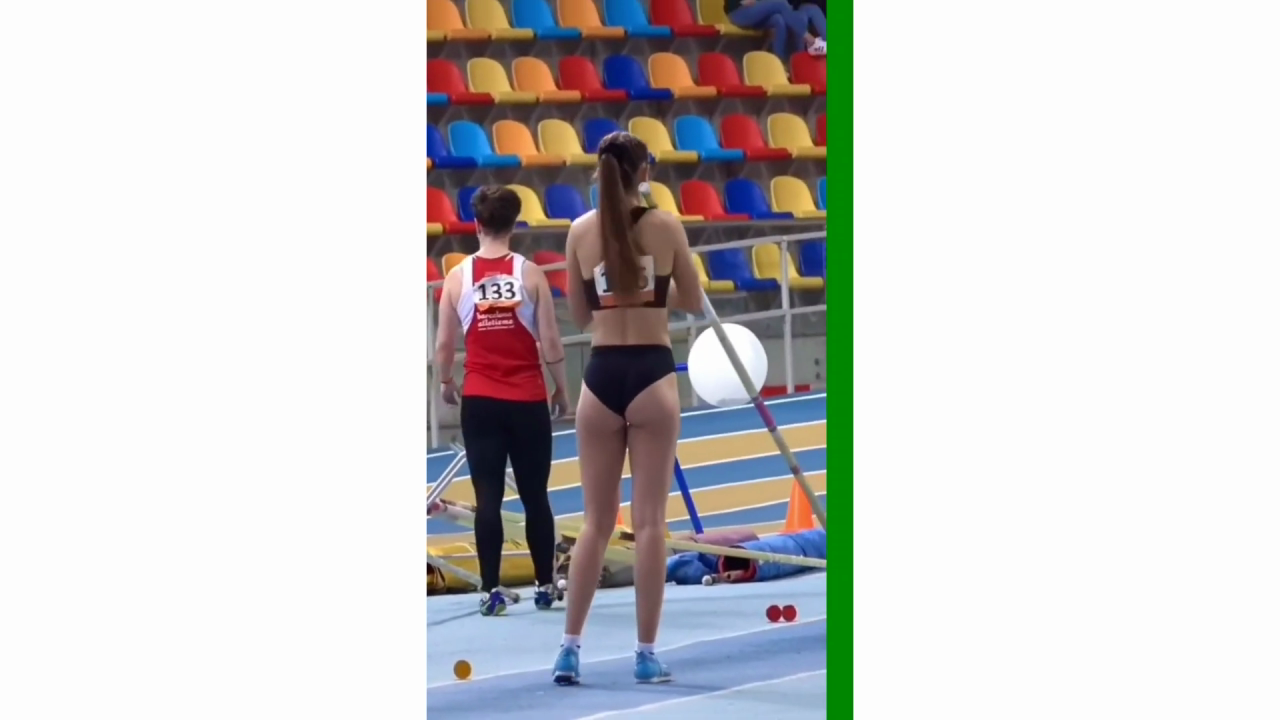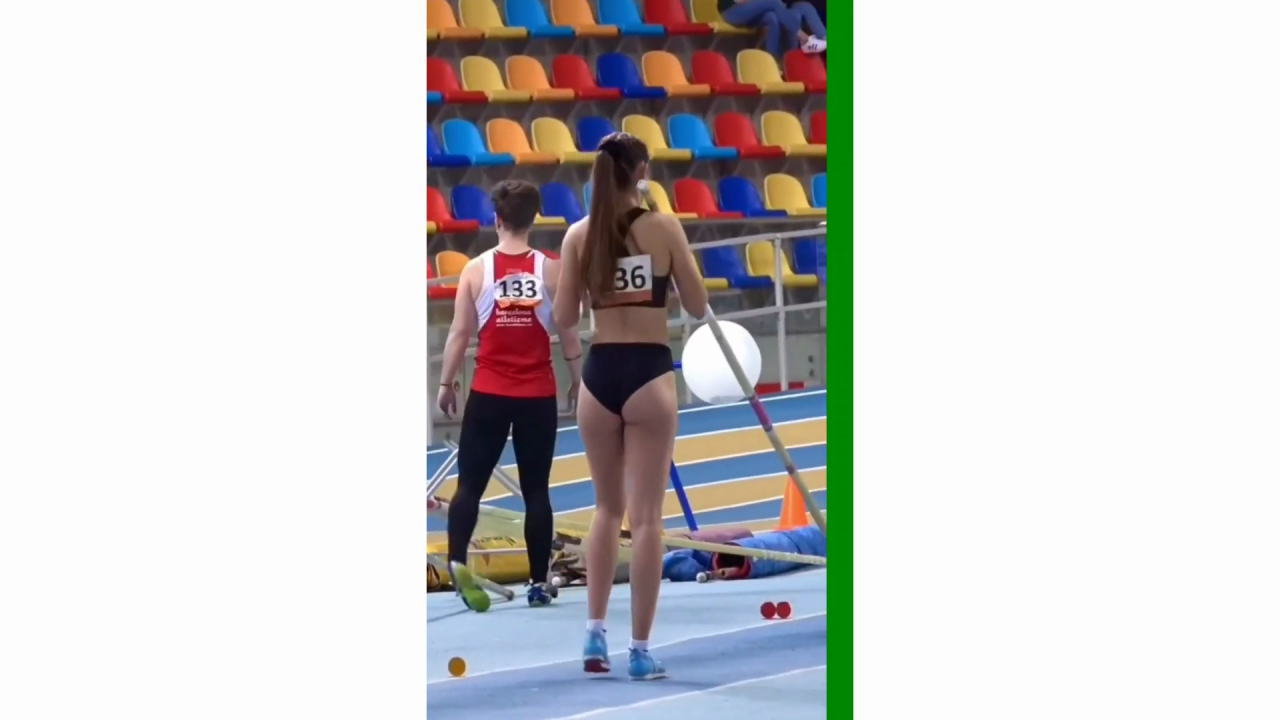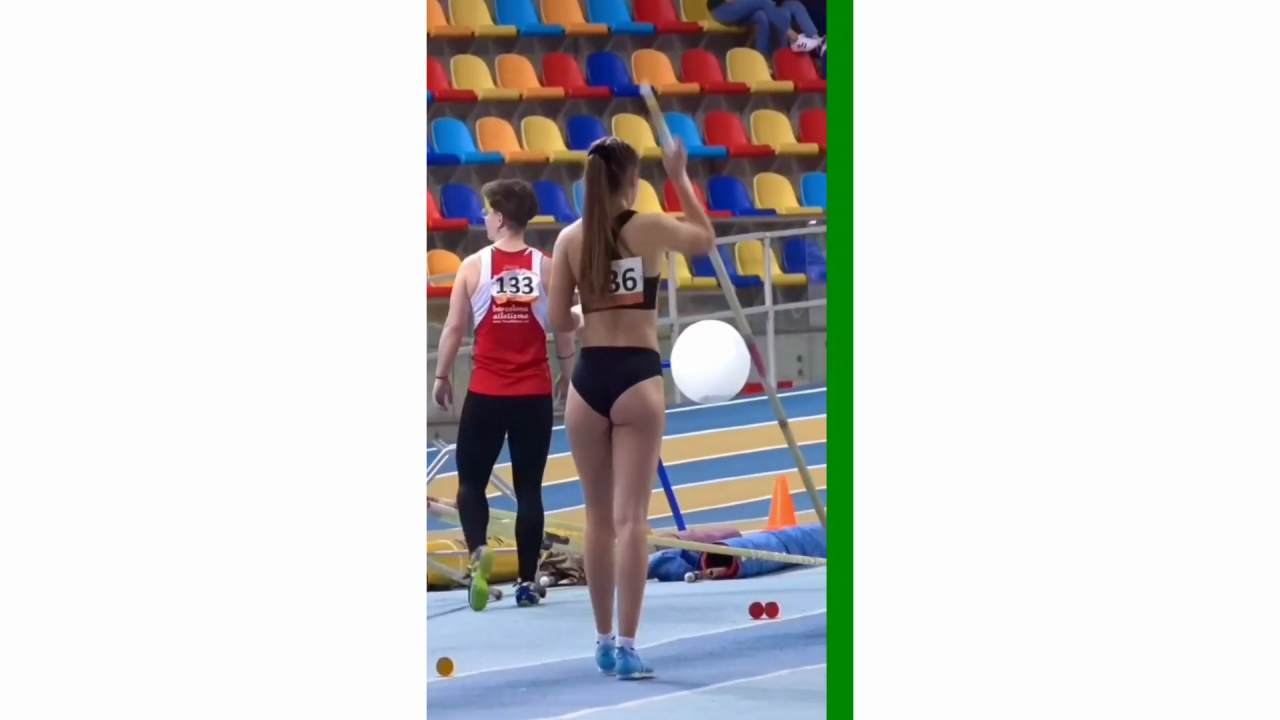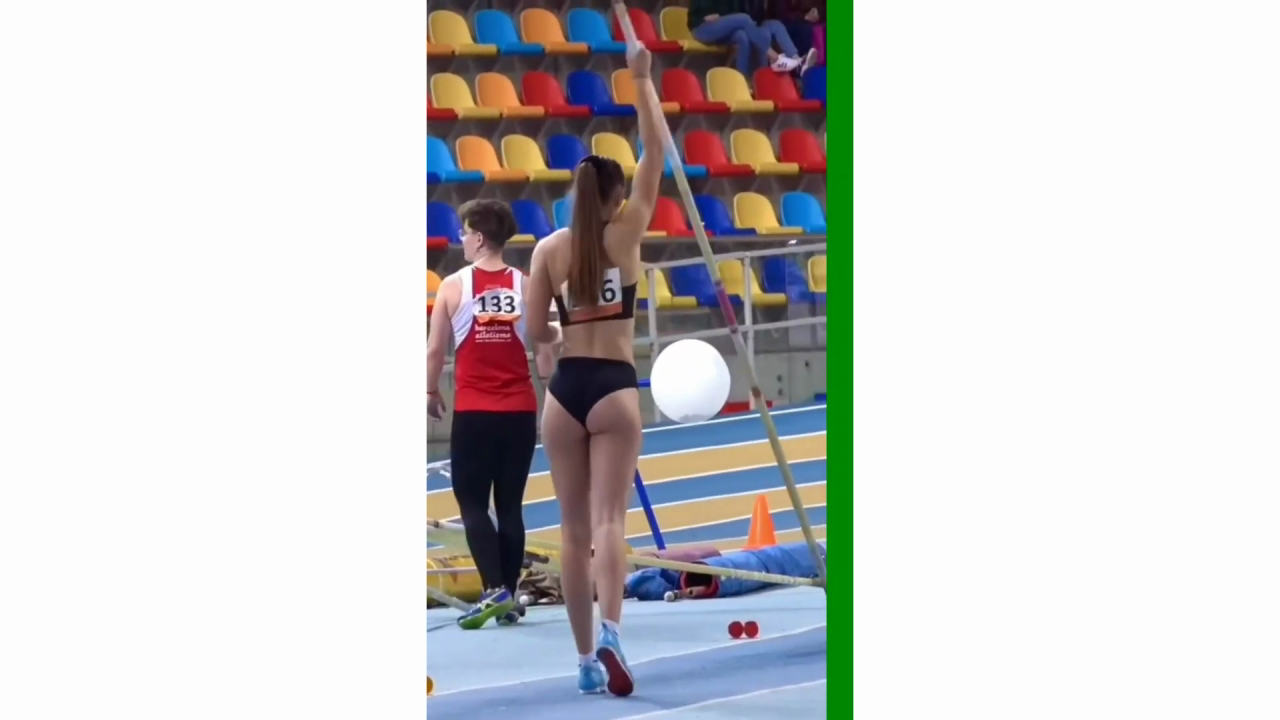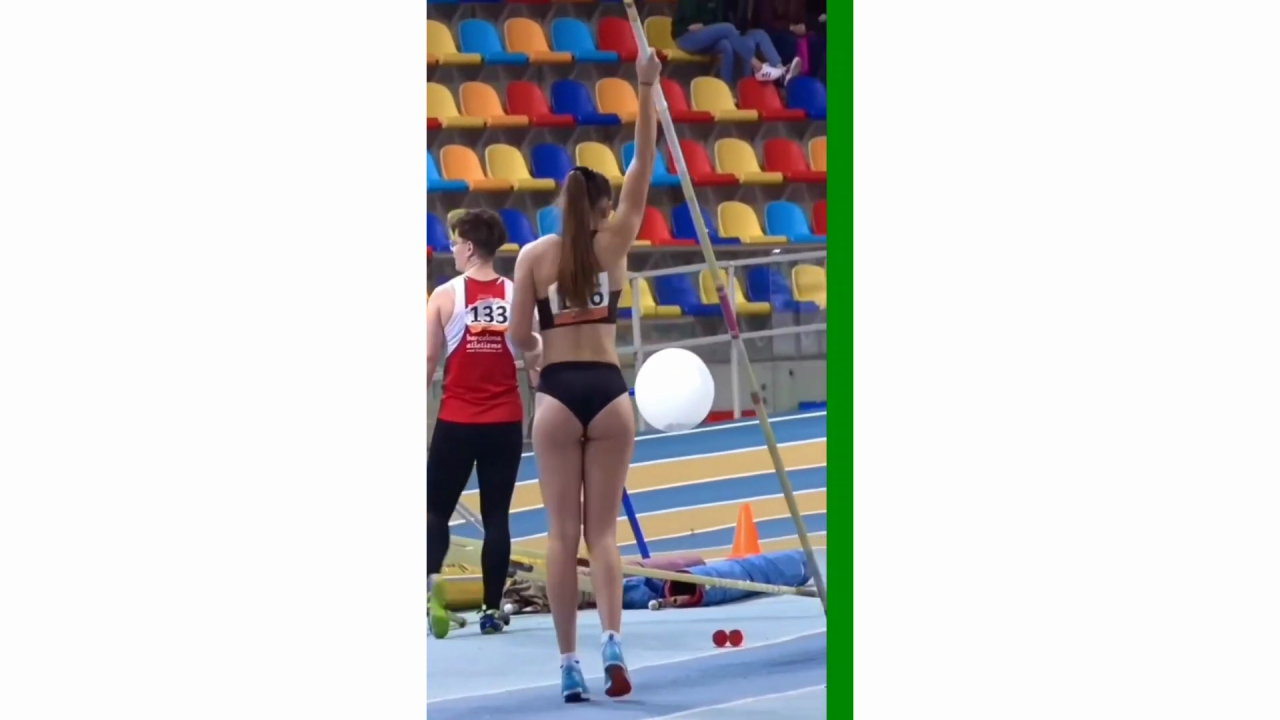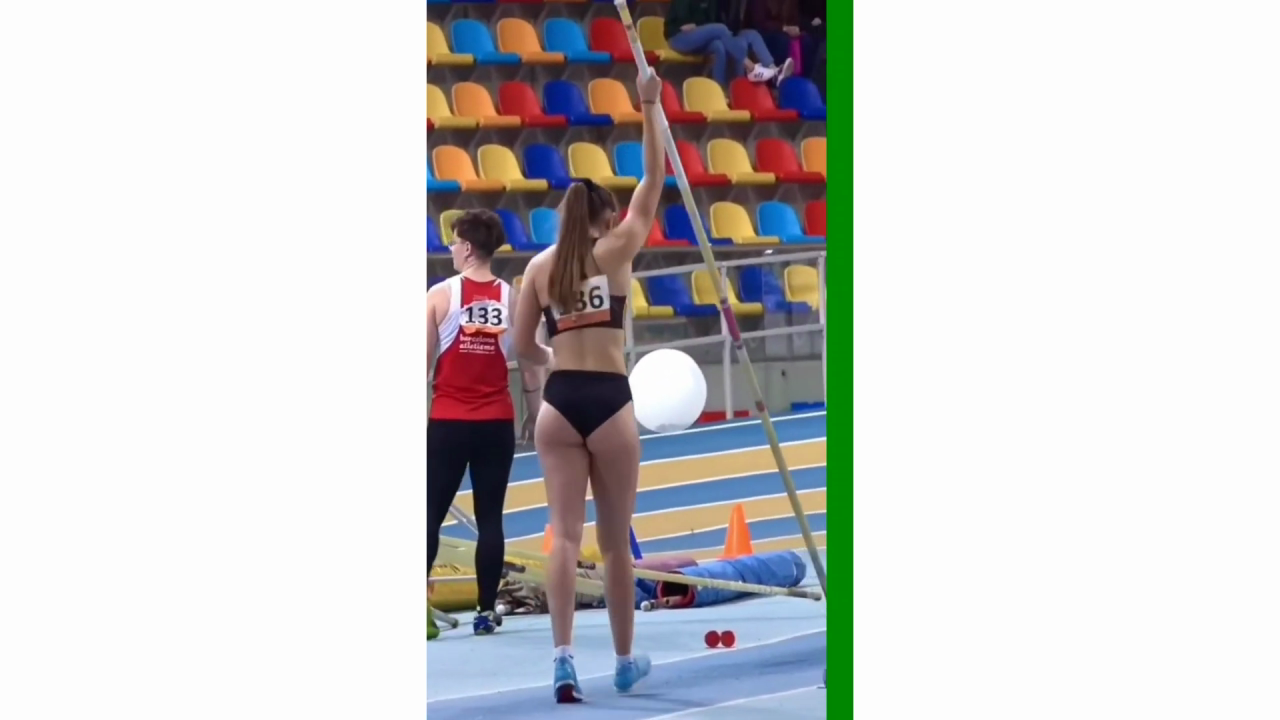
dt=0.3s
person 1, frame 1
left shoulder: (580, 231)
right shoulder: (666, 226)
left elbow: (578, 315)
right elbow: (693, 303)
left hip: (600, 377)
right hip: (652, 376)
left knee: (597, 520)
right knee: (649, 520)
left ankle: (570, 644)
right ankle: (646, 653)
person 1, frame 2
left shoulder: (578, 234)
right shoulder: (663, 227)
left elbow: (563, 319)
right elbow: (698, 308)
left hip: (599, 375)
right hip: (650, 374)
left knee: (607, 508)
right knee: (645, 517)
left ankle: (594, 630)
right ankle: (640, 649)
person 1, frame 3
left shoulder: (570, 236)
right shoulder: (652, 229)
left elbow: (558, 321)
right elbow: (708, 233)
right wrist: (679, 172)
left hip: (587, 381)
right hip: (638, 378)
left knee: (600, 519)
right knee: (629, 519)
left ankle: (605, 641)
right ankle: (627, 644)
person 1, frame 4
left shoulder: (548, 249)
right shoulder: (626, 232)
left elbow: (535, 330)
right elbow: (655, 154)
right wrist: (642, 80)
left hip: (565, 390)
right hip: (614, 391)
left knee: (575, 531)
right knee: (608, 522)
left ankle: (585, 659)
right ankle: (609, 633)
person 1, frame 5
left shoulder: (533, 254)
right shoulder: (614, 241)
left elbow: (519, 337)
right elbow: (644, 163)
right wrist: (647, 87)
left hip: (557, 396)
right hip: (608, 393)
left knee: (563, 534)
right knee: (601, 530)
left ankle: (569, 664)
right ankle: (611, 641)
person 1, frame 6
left shoulder: (539, 264)
right shoulder: (618, 249)
left elbow: (522, 346)
right elbow: (654, 180)
right wrist: (650, 105)
left hip: (559, 405)
right hip: (610, 403)
left knee: (565, 535)
right knee: (614, 541)
left ankle: (563, 658)
right ankle: (625, 661)
person 2, frame 1
left shoulder: (458, 277)
right shoulder: (531, 274)
left elbow: (445, 343)
right elbow: (550, 341)
left wrist: (445, 382)
right wrist: (561, 389)
left hip: (479, 400)
right hip: (528, 400)
left knee: (487, 497)
right knee: (535, 496)
left ankle: (491, 588)
right ankle: (545, 585)
person 2, frame 2
left shoulder: (476, 270)
right shoulder: (550, 270)
left elbow: (459, 333)
right elbow: (568, 335)
left wrist: (446, 383)
right wrist: (577, 381)
left hip: (488, 394)
right hip: (538, 396)
left knee: (470, 485)
right knee: (536, 492)
left ankle: (458, 562)
right ankle: (539, 584)
person 2, frame 3
left shoulder: (473, 266)
right shoulder: (547, 267)
left elbow: (453, 328)
right elbow: (564, 334)
left wrist: (441, 376)
right wrist: (568, 377)
left hip: (486, 393)
right hip: (535, 394)
left knee: (472, 482)
right knee: (528, 489)
left ankle: (479, 554)
right ankle: (527, 581)
person 2, frame 4
left shoulder: (453, 286)
right shoulder: (526, 287)
left elbow: (435, 349)
right elbow: (545, 351)
left wrist: (431, 393)
left hip: (473, 412)
right hip: (519, 412)
left knee: (473, 505)
right knee: (510, 507)
left ankle: (496, 590)
right ankle: (509, 597)
person 2, frame 5
left shoulder: (444, 295)
right shoulder: (516, 296)
left elbow: (428, 359)
right elbow: (534, 361)
left hip: (457, 421)
right hip: (505, 423)
left knee: (436, 510)
right knee: (496, 518)
left ankle: (430, 583)
right ankle: (492, 609)
person 2, frame 6
left shoulder: (441, 295)
right shoulder: (512, 299)
left elbow: (423, 359)
right elbow: (529, 365)
right wrist: (536, 410)
left hip: (449, 421)
right hip: (497, 423)
left knee: (432, 513)
right knee: (490, 518)
right ankle: (487, 610)
